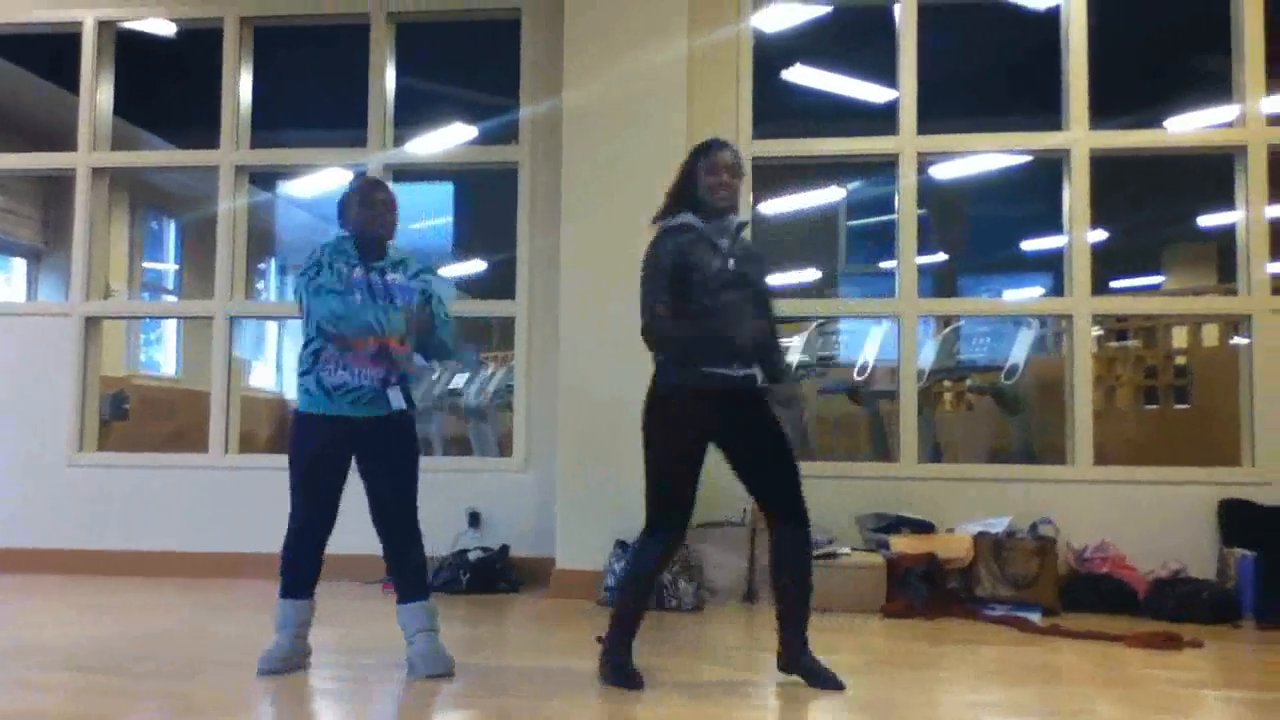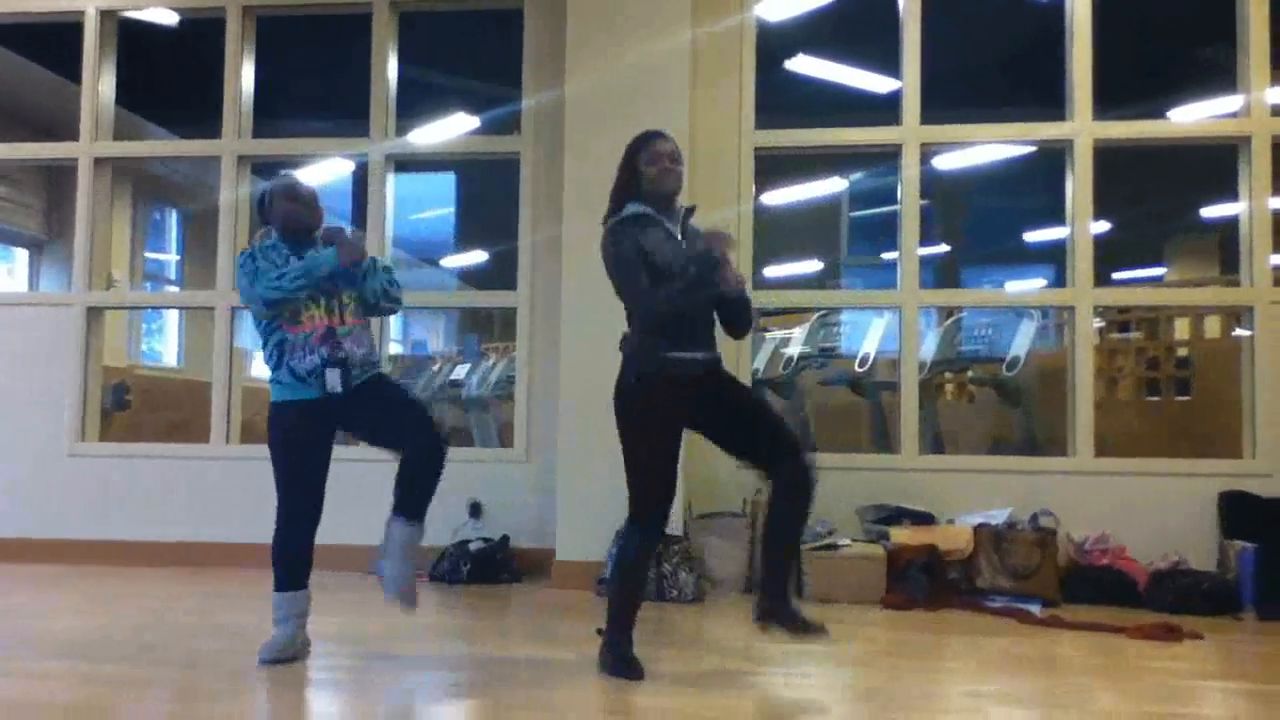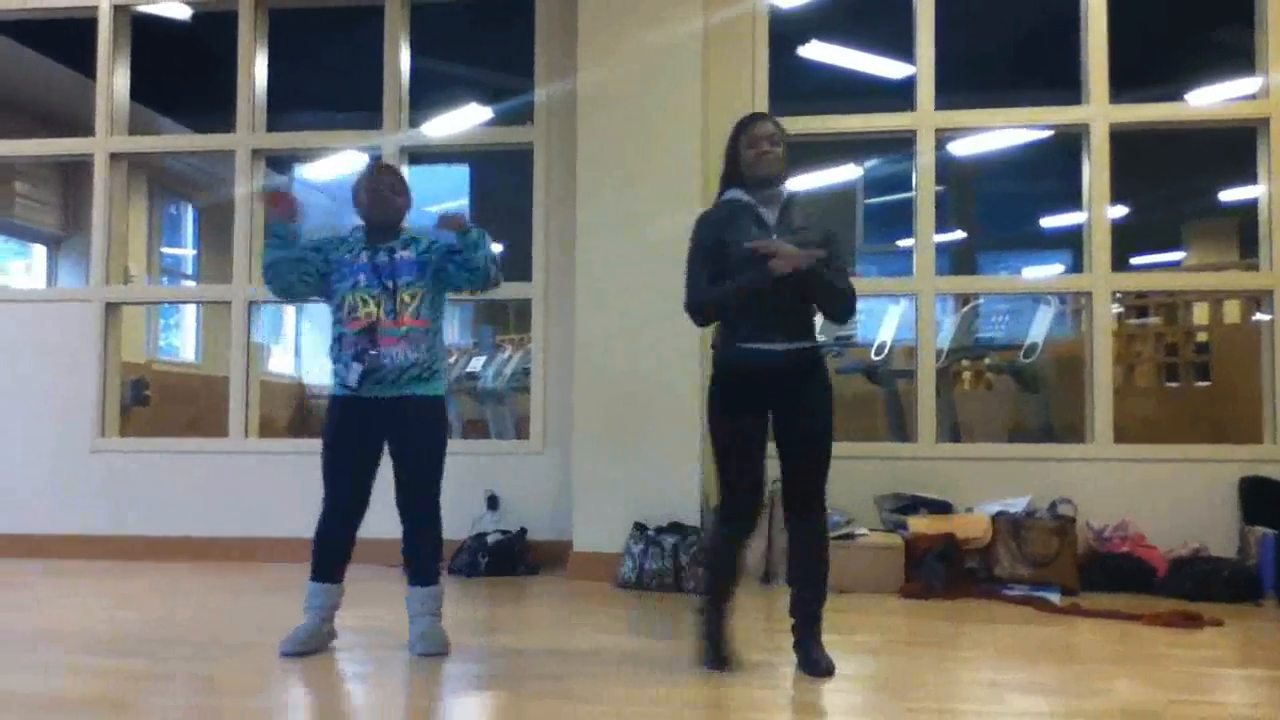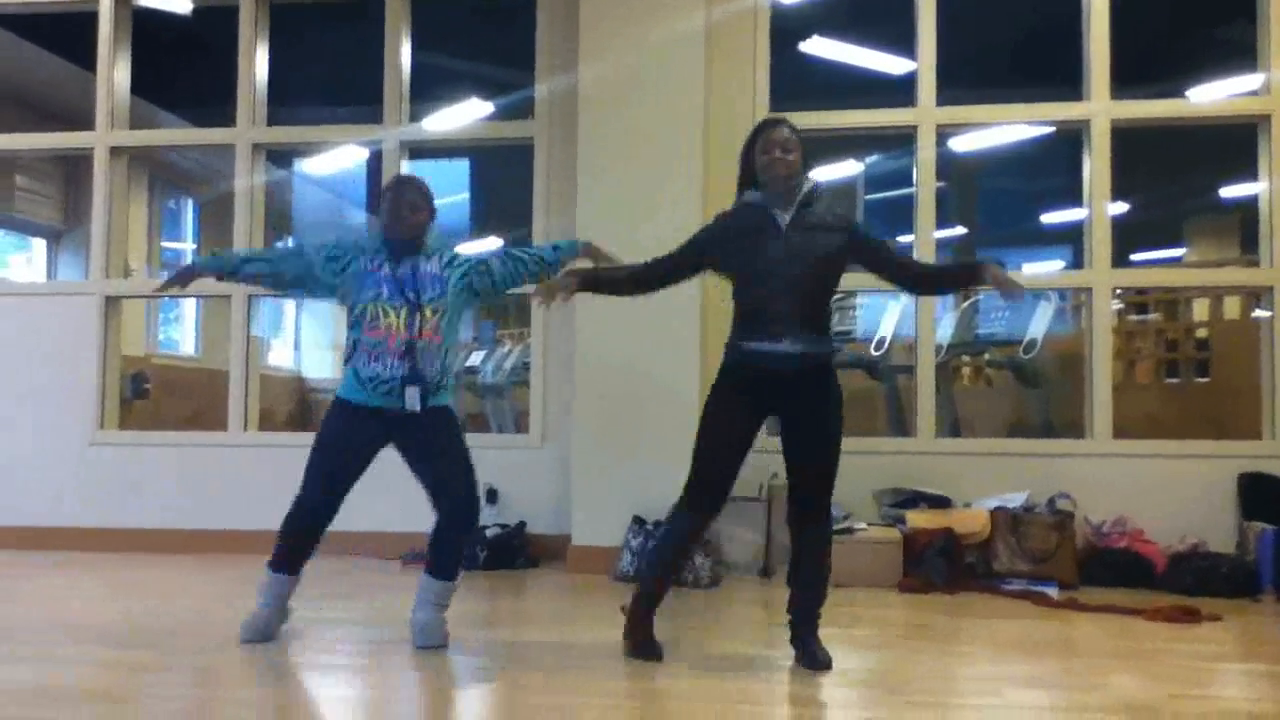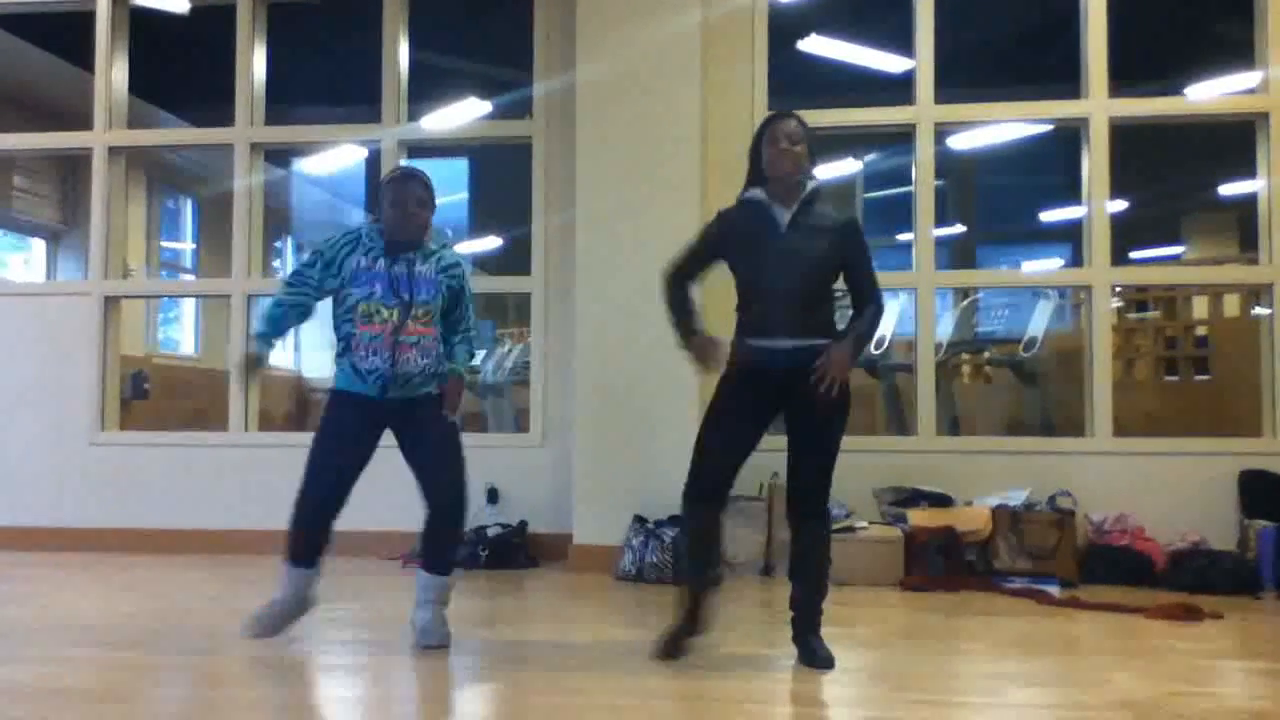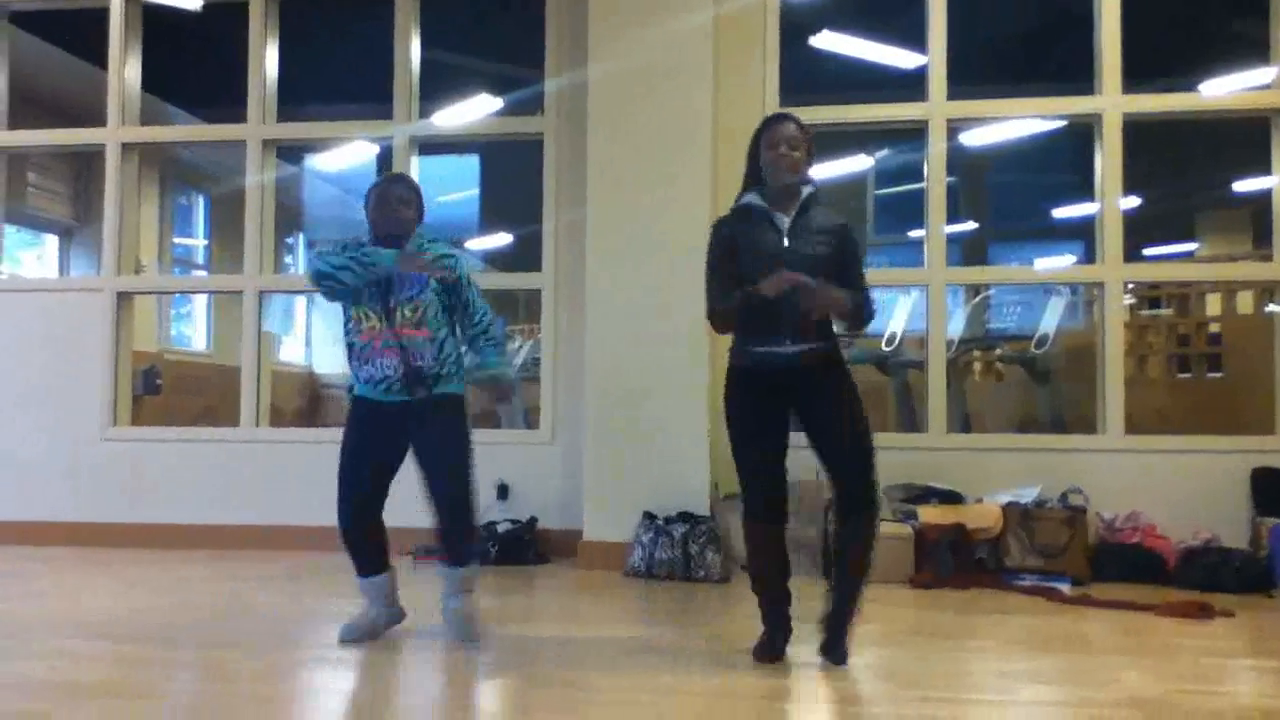
dt=0.5s
person 1, frame 1
left shoulder: (747, 254)
right shoulder: (671, 244)
left elbow: (762, 332)
right elbow: (656, 331)
left wrist: (775, 375)
right wrist: (731, 337)
left hip: (738, 397)
right hip: (681, 397)
left knee: (790, 515)
right knee: (666, 527)
left ankle: (794, 649)
right ankle: (616, 649)
person 1, frame 2
left shoulder: (700, 239)
right shoulder: (624, 237)
left elbow: (739, 326)
right elbow: (650, 309)
left wrist: (733, 289)
right wrist: (705, 270)
left hip: (707, 377)
right hip: (651, 384)
left knee: (792, 468)
right knee: (649, 514)
left ankle: (775, 599)
right ankle: (616, 642)
person 1, frame 3
left shoulder: (811, 229)
right shoulder: (715, 224)
left elbow: (843, 308)
right elbow: (698, 306)
left wrist: (803, 263)
right wrist: (767, 272)
left hip: (801, 374)
right hip: (737, 374)
left knee: (806, 504)
right knee: (741, 503)
left ankle: (808, 636)
right ankle: (713, 622)
person 1, frame 4
left shoulder: (838, 227)
right shoulder: (731, 227)
left elbow: (913, 277)
right elbow: (658, 273)
left wrist: (979, 271)
right wrist: (581, 279)
left hip: (811, 379)
right hip: (744, 374)
left knee: (811, 507)
right knee: (701, 497)
left ankle: (805, 632)
right ankle: (641, 614)
person 1, frame 5
left shoulder: (841, 225)
right shoulder: (737, 223)
left elbow: (869, 303)
right elbow: (678, 278)
left wrist: (848, 345)
right wrist: (692, 334)
left hip: (819, 374)
right hip: (752, 370)
left knee: (809, 505)
right knee: (704, 490)
left ankle: (808, 629)
right ankle: (690, 614)
person 1, frame 6
left shoulder: (833, 227)
right shoulder: (733, 227)
left elbow: (864, 311)
right elbow: (720, 316)
left wrist: (840, 304)
right wrist: (760, 290)
left hip: (821, 371)
right hip: (753, 376)
left knee: (859, 497)
right knee: (763, 505)
left ankle: (838, 620)
right ankle: (774, 623)
person 2, frame 1
left shoulder: (413, 276)
right shoulder: (321, 265)
left elbow: (442, 345)
right elbow: (325, 310)
left wrist: (434, 335)
right wrist: (385, 325)
left hip: (389, 414)
right hip: (323, 414)
left knee: (400, 523)
right knee: (309, 522)
left ankle: (423, 638)
right ankle: (291, 637)
person 2, frame 2
left shoulder: (341, 252)
right shoulder: (257, 260)
left elbow: (390, 299)
right elbow: (269, 295)
left wrist: (354, 261)
right wrist: (329, 260)
left hip: (361, 383)
right hip: (297, 399)
left knee: (426, 439)
right knee: (297, 510)
left ankle: (399, 547)
right ankle: (290, 626)
person 2, frame 3
left shoulder: (433, 252)
right shoulder: (334, 253)
left elbow: (484, 276)
right elbow: (285, 283)
left wrist: (467, 234)
right wrist: (282, 231)
left hip: (418, 399)
right hip: (352, 399)
left knee: (419, 507)
right knee: (340, 508)
left ankle: (425, 618)
right ankle: (318, 618)
person 2, frame 4
left shoulder: (454, 268)
right shoulder: (350, 259)
left elbow: (508, 268)
right elbow: (287, 268)
left wrist: (569, 251)
right wrist: (209, 265)
left hip: (427, 409)
right hip: (360, 406)
left knee: (461, 506)
right knee: (313, 503)
left ankle: (429, 610)
right ankle: (272, 602)
person 2, frame 5
left shoulder: (447, 263)
right shoulder: (346, 251)
left elbow: (463, 327)
right elbow: (297, 292)
left wrist: (457, 369)
right wrist: (262, 340)
left hip: (424, 398)
right hip: (359, 396)
left knee: (448, 498)
right knee: (320, 496)
left ankle: (430, 608)
right ankle: (295, 591)
person 2, frame 6
left shoulder: (445, 260)
right shoulder: (351, 255)
left elbow: (480, 323)
right elbow: (325, 275)
left wrist: (496, 370)
right wrist: (394, 261)
left hip: (437, 401)
right hip: (373, 403)
left knee: (452, 496)
right knee: (354, 508)
left ankle: (457, 596)
right ankle: (381, 604)
